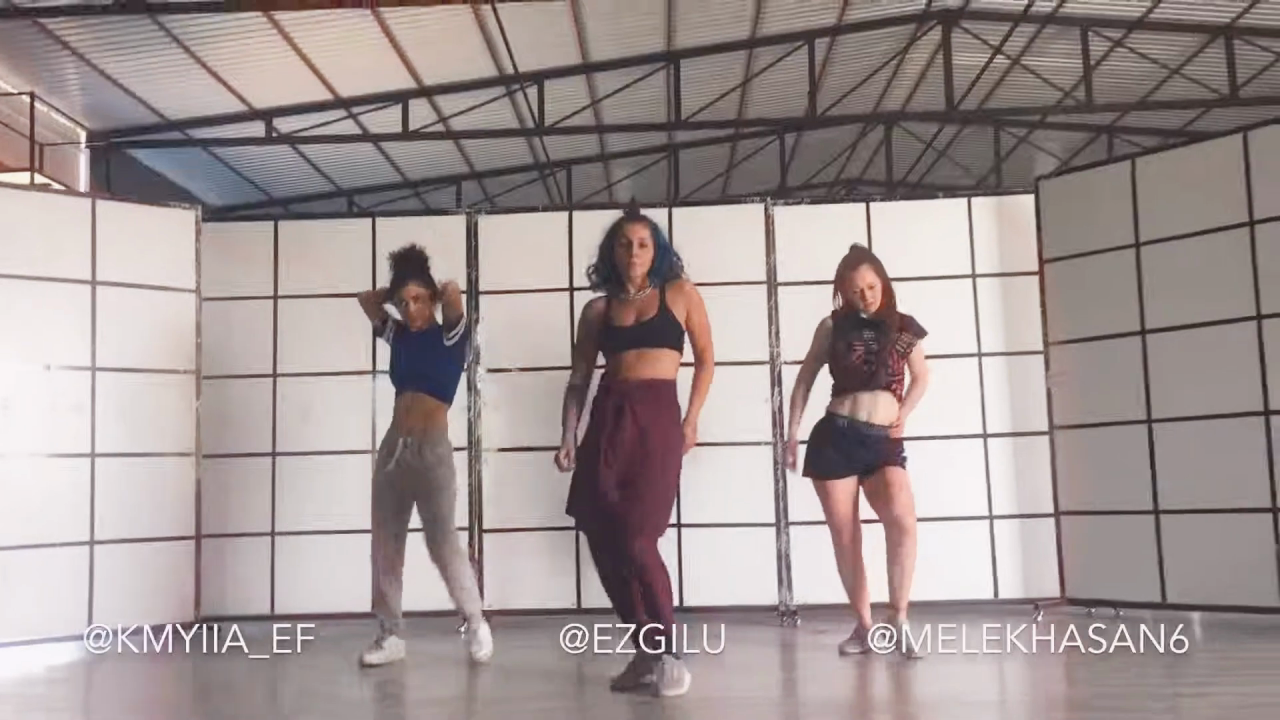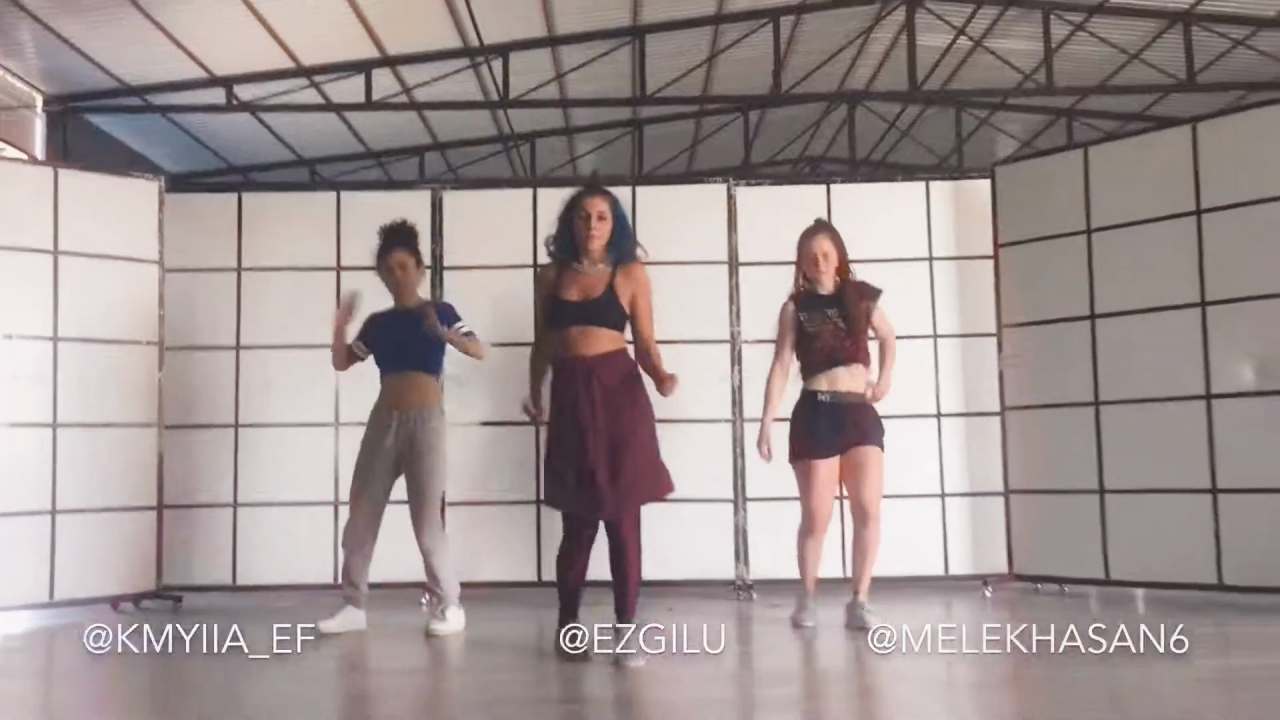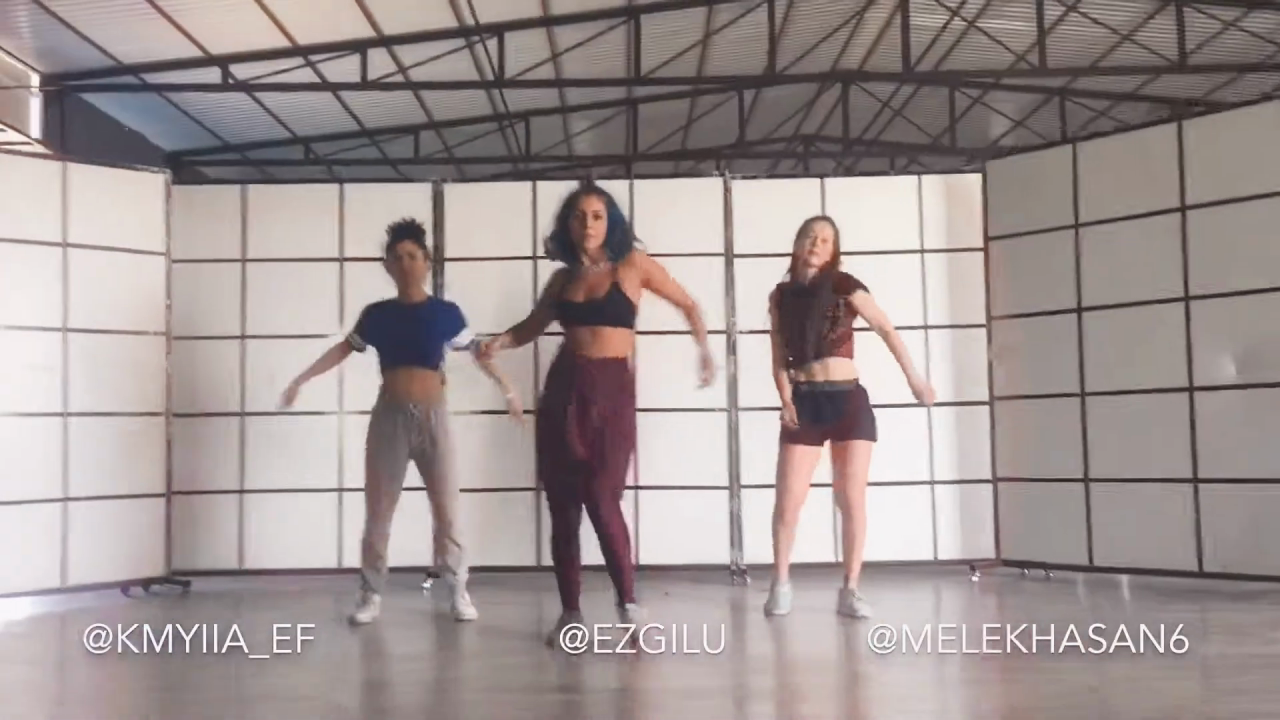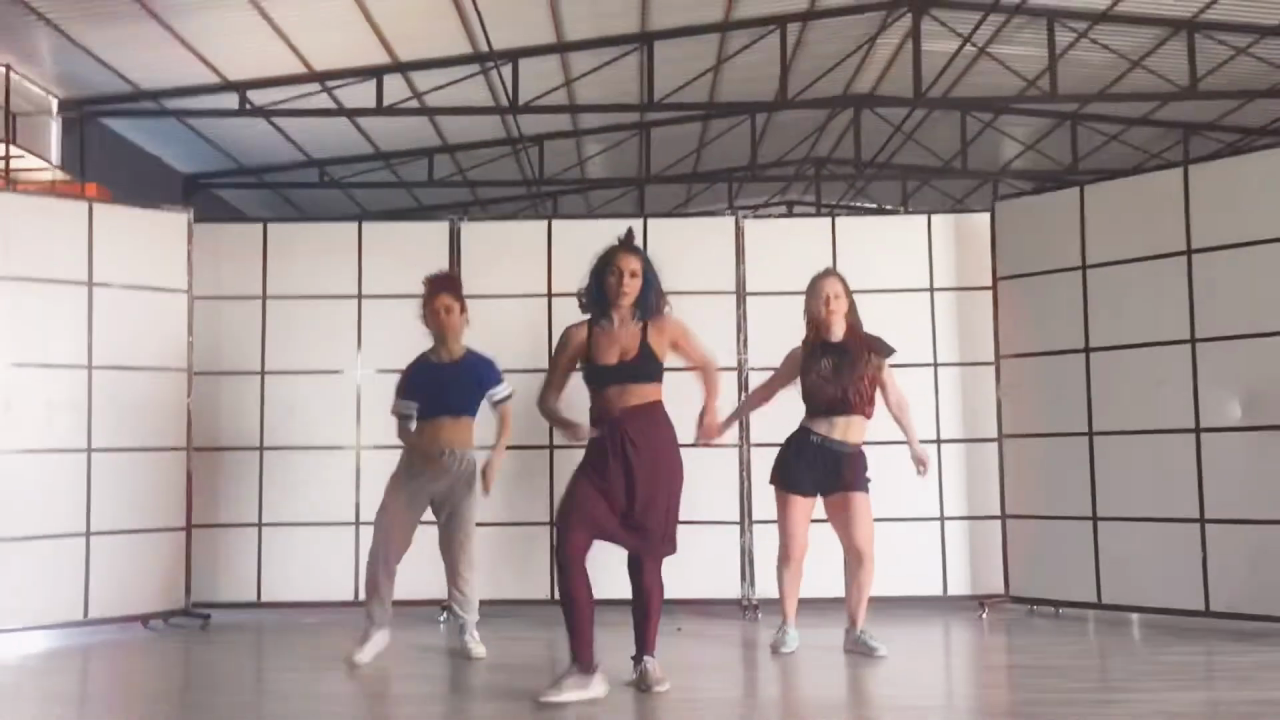
dt=0.3s
person 1, frame 1
left shoulder: (680, 294)
right shoulder: (598, 308)
left elbow: (704, 359)
right elbow: (580, 378)
left wrist: (690, 417)
right wrist: (568, 434)
left hip: (657, 419)
right hip: (605, 423)
left knee: (636, 541)
right knee: (605, 547)
left ankle: (670, 656)
right ankle: (644, 650)
person 1, frame 2
left shoulder: (630, 274)
right shoulder: (551, 275)
left elbow: (645, 341)
left wrist: (660, 374)
right wrist: (534, 393)
left hip: (620, 393)
right hip: (569, 396)
left knee: (623, 514)
right knee: (579, 520)
left ankle: (628, 627)
right ankle: (569, 622)
person 1, frame 3
left shoulder: (632, 264)
right shoulder: (561, 279)
left elbow: (688, 304)
right elbow: (531, 326)
left wrist: (706, 350)
right wrist: (495, 341)
left hip: (611, 392)
right hip: (561, 393)
left knee: (602, 503)
right knee: (564, 511)
left ankle: (629, 609)
right ankle: (571, 614)
person 1, frame 4
left shoulder: (661, 326)
right shoulder: (580, 334)
left elbow: (706, 367)
right elbow: (548, 397)
left wrist: (711, 406)
right wrist: (566, 424)
left hip: (654, 445)
right hip: (604, 450)
left knee: (646, 558)
right knee: (569, 548)
left ankle: (645, 660)
right ankle: (585, 668)
person 2, frame 1
left shoulder: (452, 335)
right shoulder: (401, 337)
left elbow: (452, 295)
right elbow: (368, 299)
left wrist: (434, 290)
right wrist: (402, 296)
left hip: (432, 449)
right hip: (392, 447)
left knee: (442, 542)
right knee: (385, 547)
left ankle: (477, 626)
right ankle: (391, 635)
person 2, frame 2
left shoulder: (441, 314)
right shoulder: (379, 324)
left elbow: (480, 350)
right elbow: (341, 362)
left wrist: (442, 333)
right wrist: (341, 323)
left hip: (425, 421)
right hip: (383, 421)
left knee: (427, 520)
right knee: (361, 517)
left ankle: (450, 605)
right ankle: (354, 605)
person 2, frame 3
left shoulder: (445, 312)
right shoulder: (377, 314)
left elbow: (476, 350)
right elbow: (344, 349)
left wrist: (506, 389)
right wrist: (301, 380)
left hip: (432, 417)
right hip: (389, 417)
left knee: (446, 508)
right knee: (379, 509)
left ankle: (459, 591)
right ankle: (371, 593)
person 2, frame 4
left shoulder: (482, 368)
right shoulder: (416, 372)
left elbow: (506, 417)
right elbow: (404, 427)
left wrist: (495, 457)
right wrist: (421, 453)
left hip: (461, 468)
right hip: (417, 466)
left knee: (458, 558)
right knee: (384, 551)
left ankle: (468, 630)
right ankle: (377, 628)
person 3, frame 1
left shoulder: (906, 328)
right shoulder: (833, 326)
left elbow: (921, 377)
right elbow: (804, 380)
left wrist: (903, 415)
right wrist: (791, 434)
left hip: (884, 443)
right hip: (836, 438)
left knee: (903, 525)
right knee: (845, 539)
left ankle: (899, 623)
right ankle: (865, 625)
person 3, frame 2
left shoulder: (862, 295)
right shoulder: (795, 307)
left elbow: (887, 336)
right elbow: (781, 366)
left wrist: (884, 379)
right wrist: (766, 423)
left hip: (861, 413)
right hip: (816, 413)
left knee: (868, 510)
right knee: (816, 516)
left ankle: (859, 602)
right ankle: (807, 597)
person 3, frame 3
left shoulder: (845, 287)
right shoulder: (780, 297)
left elbow: (887, 329)
right elbow: (779, 359)
left wrist: (914, 378)
right wrist: (786, 401)
left hip: (849, 402)
right hip: (805, 404)
left knee: (853, 502)
right knee: (787, 501)
left ankle: (849, 591)
right ankle: (781, 585)
person 3, frame 4
left shoulder: (872, 348)
right shoulder: (804, 355)
left elbow: (894, 398)
right elbow: (766, 391)
left wrist: (915, 445)
right wrist: (726, 423)
left hip: (848, 460)
right hip: (804, 453)
left knee: (861, 550)
right knee: (792, 550)
left ankle: (856, 630)
right ankle: (788, 626)
